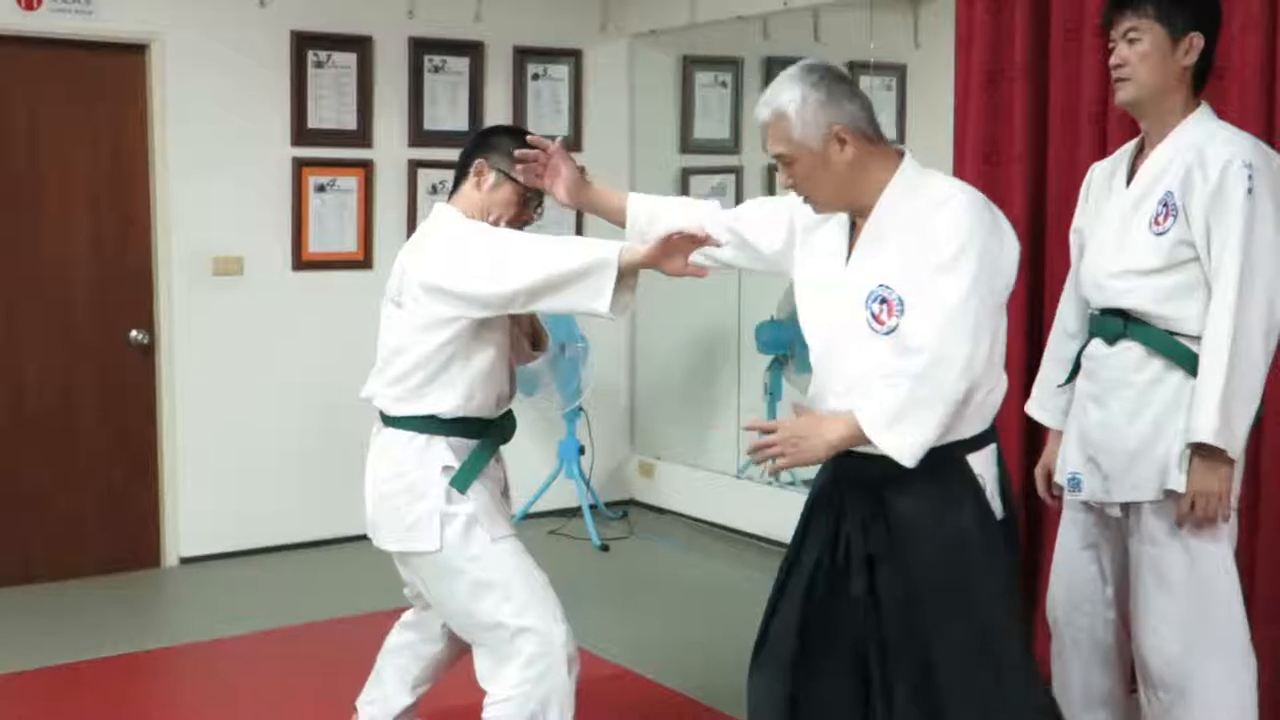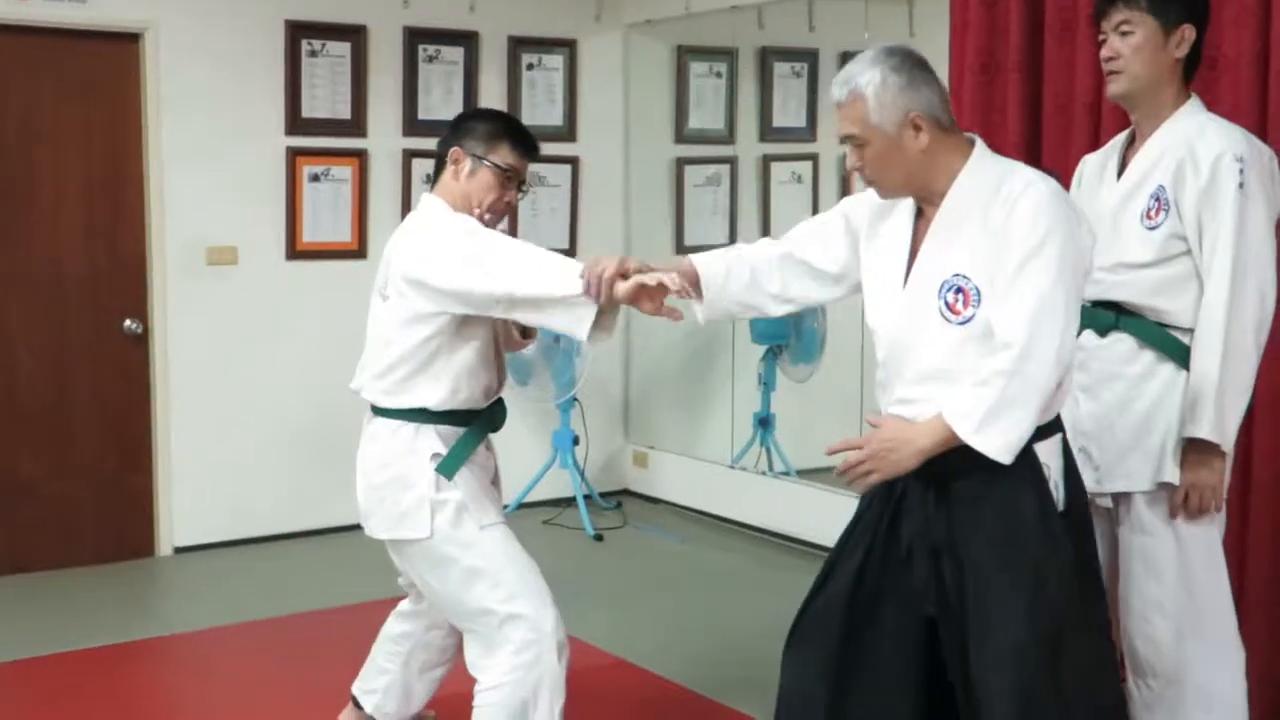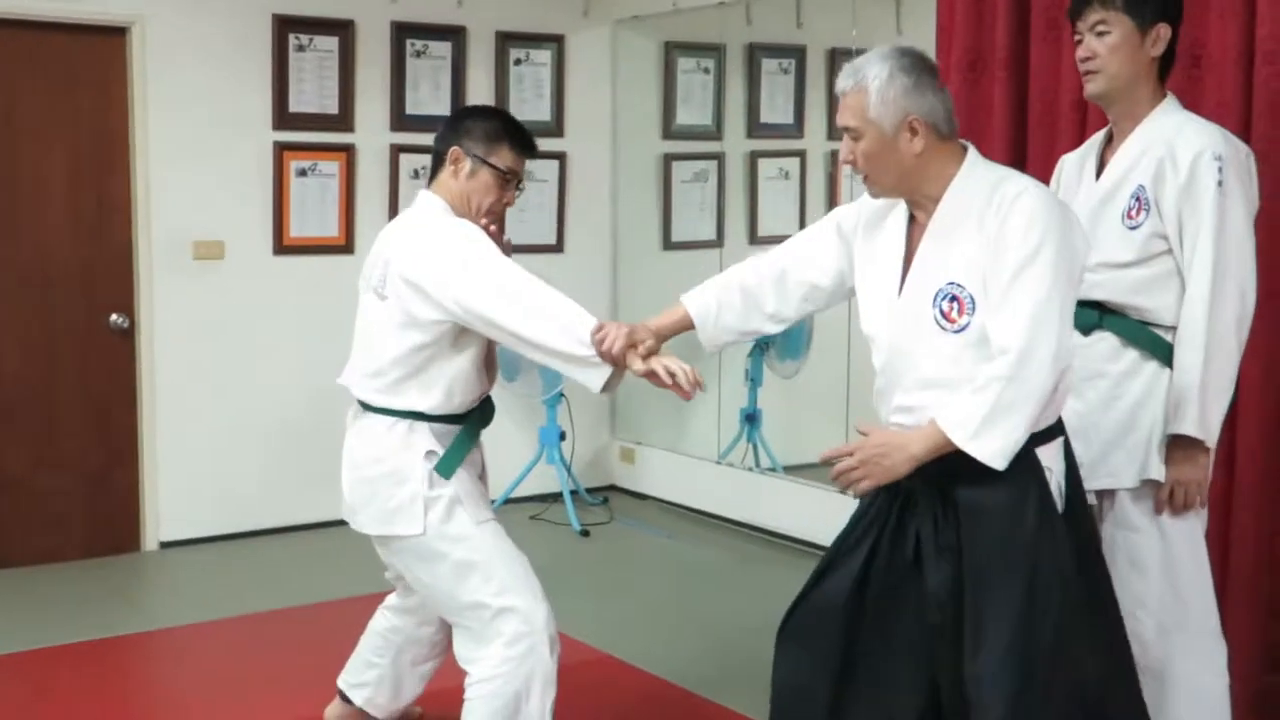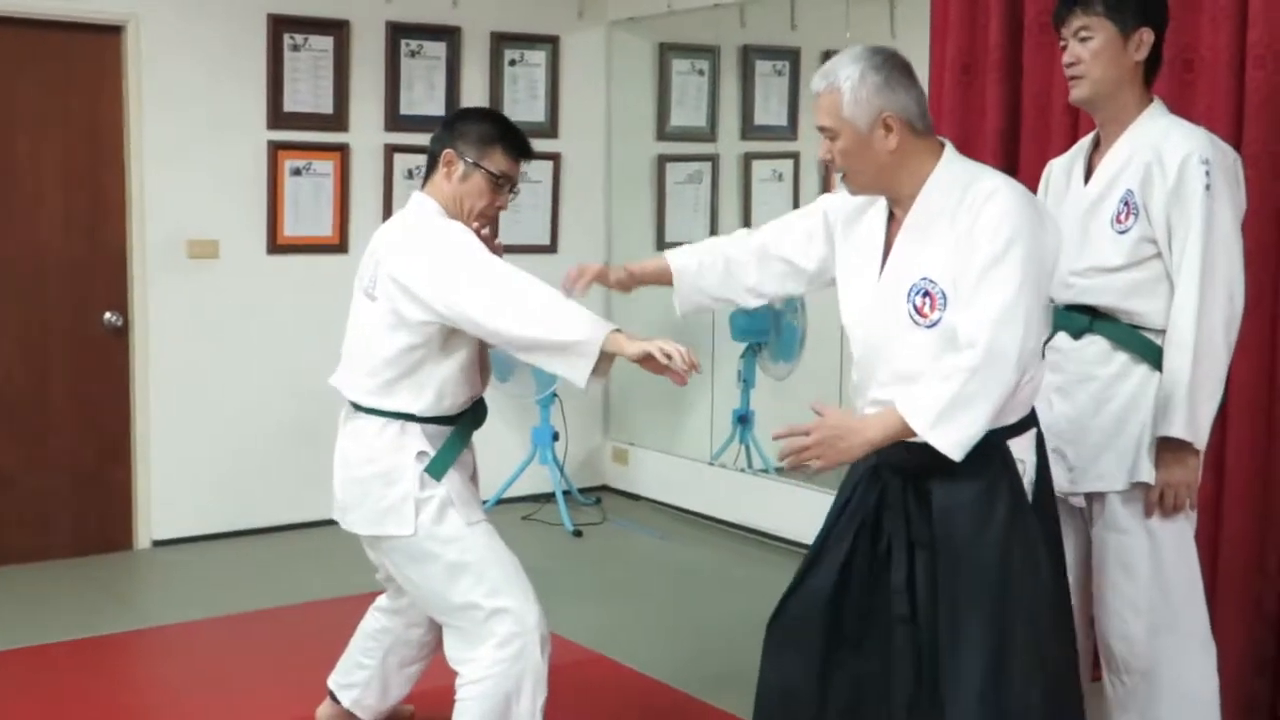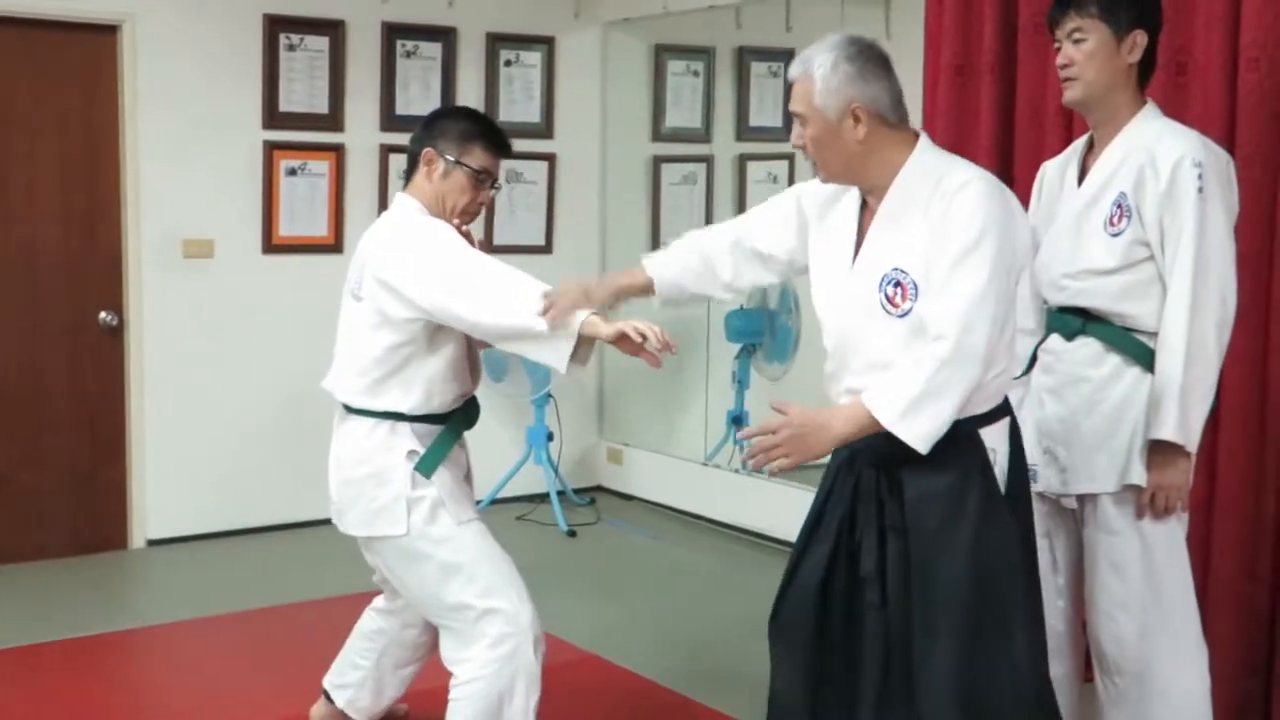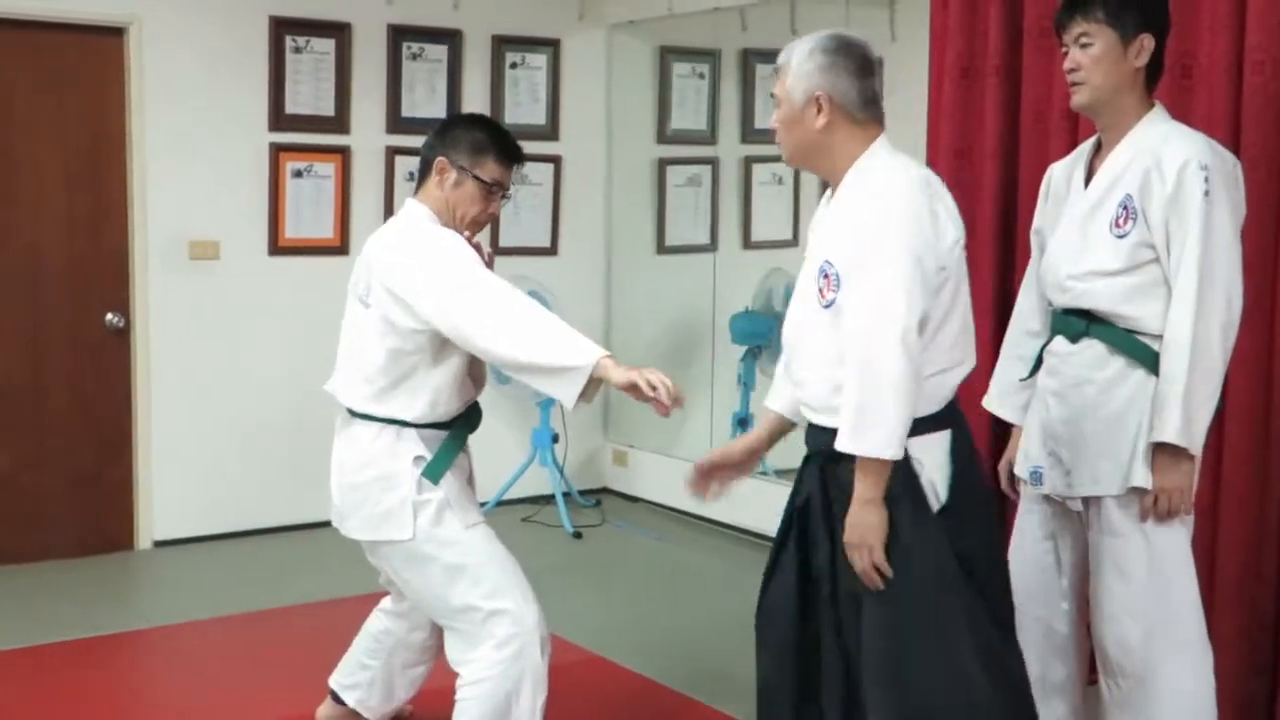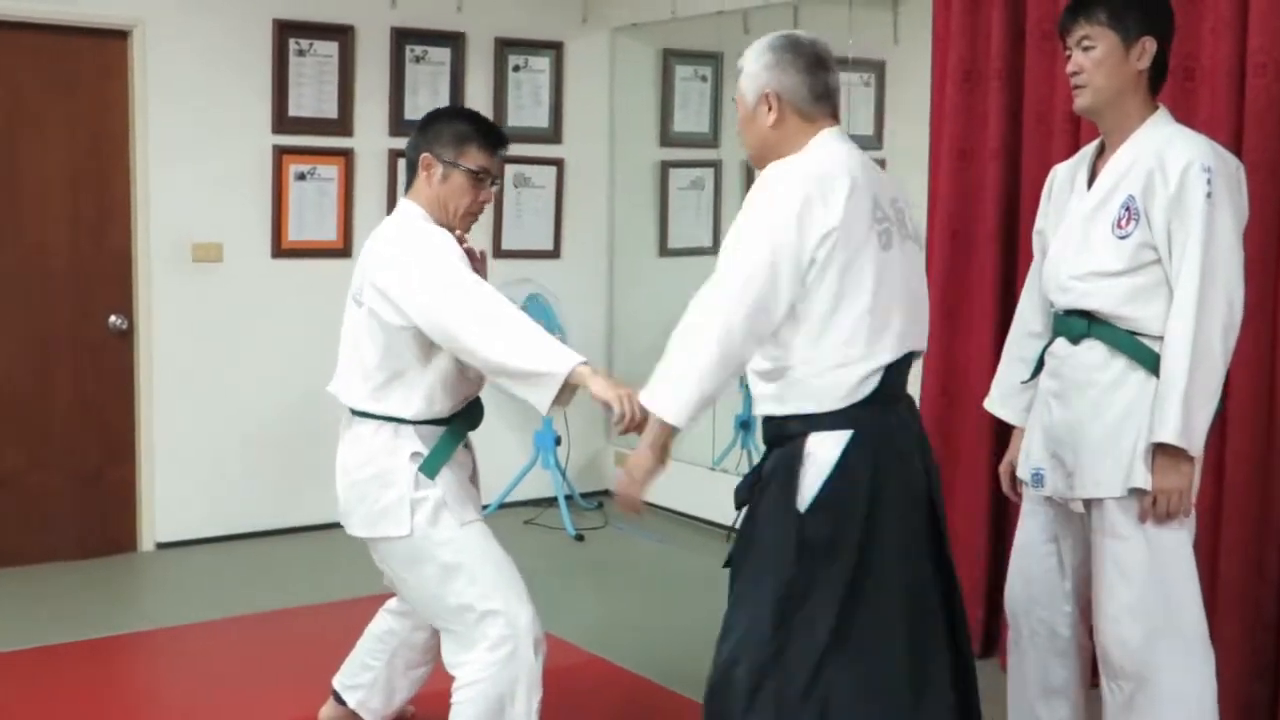
dt=0.3s
person 1, frame 1
right shoulder: (1104, 174)
left wrist: (1214, 446)
right wrist: (1056, 426)
left hip: (1173, 416)
right hip: (1099, 411)
left knee: (1184, 634)
right knee: (1078, 615)
person 1, frame 2
left shoulder: (1222, 154)
right shoulder: (1095, 167)
left wrist: (1209, 438)
left hip: (1165, 406)
right hip: (1086, 405)
left knee: (1174, 621)
person 1, frame 3
left shoulder: (1201, 153)
right shoulder: (1073, 166)
left elbow: (1219, 298)
left wrist: (1192, 434)
left hip: (1145, 403)
right hip: (1069, 399)
left knee: (1159, 614)
person 1, frame 4
left shoulder: (1187, 157)
right shoulder: (1062, 170)
left elbow: (1208, 302)
left wrist: (1182, 438)
left hip: (1137, 408)
right hip: (1058, 403)
left knee: (1146, 620)
person 1, frame 5
left shoulder: (1182, 160)
right shoulder: (1056, 172)
left elbow: (1201, 303)
left wrist: (1173, 440)
right wrist: (1010, 416)
left hip: (1128, 409)
right hip: (1051, 403)
left knee: (1138, 622)
right knee: (1034, 605)
person 1, frame 6
left shoulder: (1188, 162)
right shoulder: (1063, 174)
left elbow: (1205, 307)
left wrist: (1177, 443)
right wrist: (1018, 420)
left hip: (1134, 410)
right hip: (1058, 406)
left knee: (1142, 621)
right knee: (1035, 604)
person 1, frame 7
left shoulder: (1190, 164)
right shoulder: (1066, 176)
left elbow: (1207, 308)
left wrist: (1176, 444)
right wrist: (1020, 423)
left hip: (1135, 414)
right hip: (1062, 409)
left knee: (1142, 626)
right knee: (1036, 607)
person 2, frame 1
left shoulder: (958, 218)
right shoulder: (815, 219)
left elbow: (945, 368)
right elbow: (713, 228)
left wrist: (834, 433)
right wrist: (586, 195)
left hip: (941, 492)
right hip: (853, 487)
person 2, frame 2
left shoulder: (1030, 206)
right shoulder: (876, 212)
left elbow: (1030, 360)
right elbow: (779, 266)
left wrist: (922, 439)
left hip: (1007, 487)
right hip: (914, 483)
right knee: (840, 652)
person 2, frame 3
left shoulder: (1024, 213)
right shoulder: (870, 219)
left elbow: (1026, 367)
right elbow: (773, 281)
left wrist: (914, 444)
right wrist: (651, 329)
left hip: (1008, 490)
right hip: (914, 486)
right knee: (828, 647)
person 2, frame 4
left shoulder: (998, 210)
right shoulder: (853, 213)
left elbow: (988, 362)
right elbow: (758, 258)
left wrist: (870, 432)
right wrist: (632, 273)
left hip: (981, 483)
right hip: (890, 477)
right knee: (822, 638)
person 2, frame 5
left shoulder: (970, 201)
right shoulder: (827, 201)
left elbow: (954, 354)
right elbow: (733, 251)
left wrist: (835, 425)
right wrist: (614, 286)
left hip: (955, 470)
right hip: (868, 466)
right knee: (821, 637)
person 2, frame 6
left shoulder: (891, 201)
right shoulder: (849, 198)
left elbow: (881, 356)
left wrist: (867, 497)
right wrist: (756, 439)
left hip: (904, 472)
right hip: (855, 464)
right knee: (800, 641)
person 2, frame 7
left shoulder: (796, 184)
right shoulder: (874, 186)
left elbow: (721, 320)
left wrist: (652, 442)
left hip: (829, 455)
right hip: (883, 441)
person 3, frame 1
left shoulder: (453, 250)
right shoulder: (451, 248)
left elbow: (525, 347)
right elbow: (532, 264)
left wrist: (518, 310)
right wrist: (641, 255)
left hip: (430, 470)
right hip: (435, 479)
left knee: (444, 611)
right knee: (536, 644)
person 3, frame 2
left shoulder: (440, 240)
right shoulder: (436, 239)
left elbow: (515, 329)
right elbow: (517, 274)
right wrist: (611, 287)
left hip: (424, 459)
right hip: (426, 468)
left knee: (441, 601)
right knee: (526, 631)
person 3, frame 3
left shoulder: (417, 234)
right shoulder: (437, 242)
left elbow: (493, 310)
right elbow: (520, 306)
left wrist: (492, 261)
right wrist: (626, 355)
left hip: (401, 455)
right hip: (415, 465)
left knee: (427, 594)
right knee: (517, 624)
person 3, frame 4
left shoulder: (412, 236)
right shoulder: (427, 242)
left elbow: (482, 321)
right elbow: (510, 306)
left wrist: (482, 263)
right wrist: (620, 343)
left hip: (397, 457)
right hip: (405, 467)
left knee: (418, 596)
right knee: (508, 625)
person 3, frame 5
left shoulder: (404, 239)
right shoulder: (410, 241)
left elbow: (468, 310)
right elbow: (492, 296)
left wrist: (467, 263)
right wrist: (596, 324)
left hip: (394, 458)
right hip: (400, 467)
left knee: (415, 596)
right knee: (502, 625)
person 3, frame 6
left shoulder: (406, 243)
right shoulder: (421, 250)
left elbow: (468, 330)
right elbow: (501, 322)
left wrist: (475, 279)
right wrist: (611, 368)
left hip: (395, 463)
right hip: (402, 472)
left knee: (424, 598)
right knee: (509, 627)
person 3, frame 7
left shoulder: (412, 245)
right shoulder: (413, 249)
left elbow: (461, 329)
right elbow: (480, 325)
left wrist: (473, 282)
right wrist: (587, 376)
left hip: (405, 461)
right hip: (403, 470)
left knee: (429, 599)
right knee: (502, 629)
